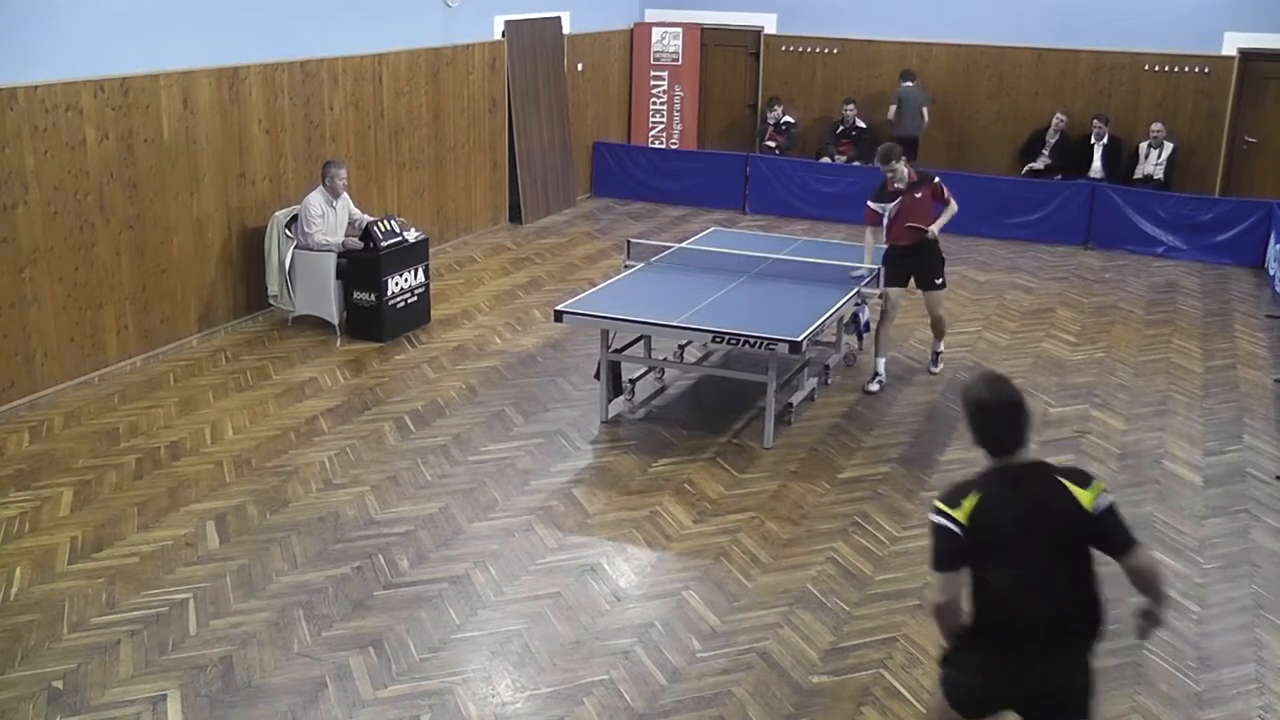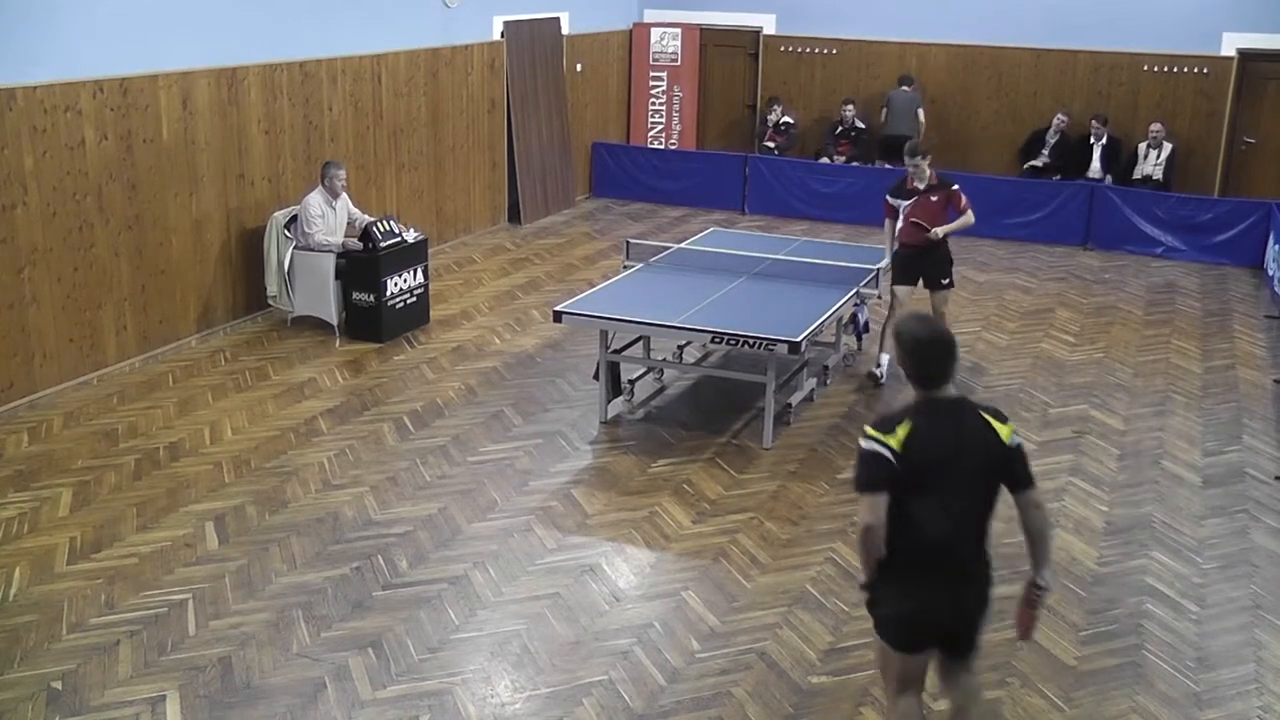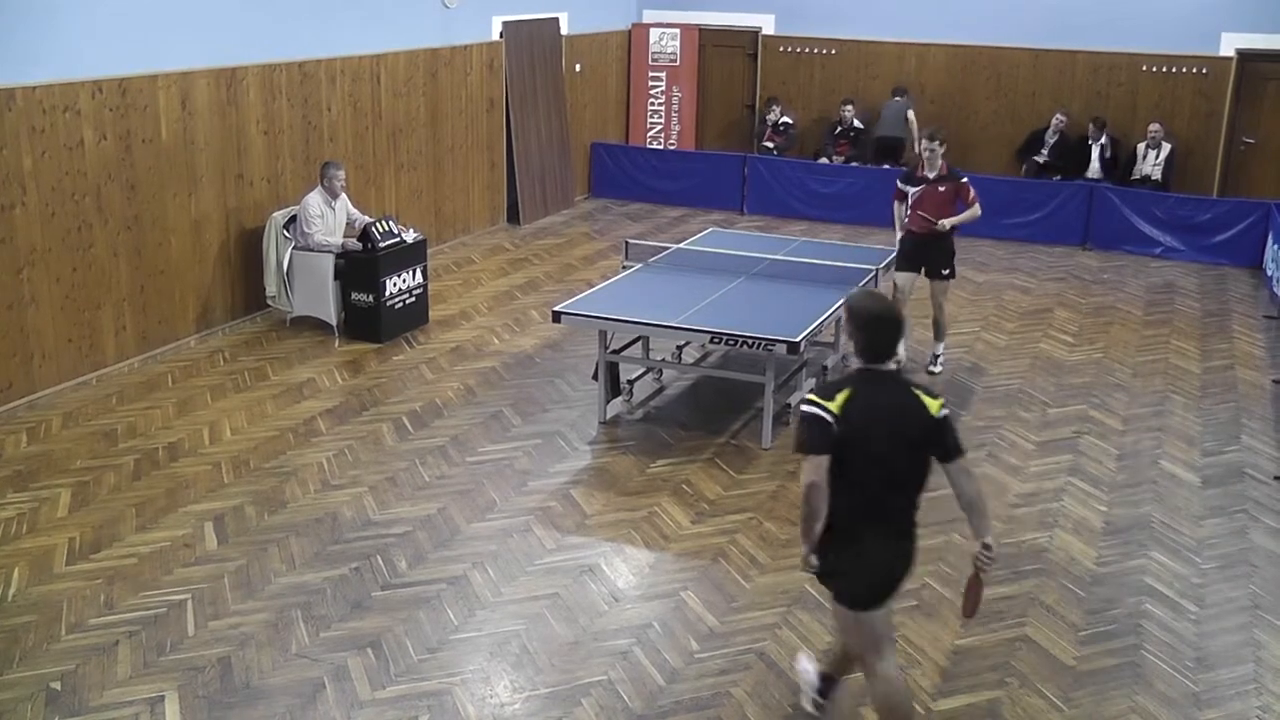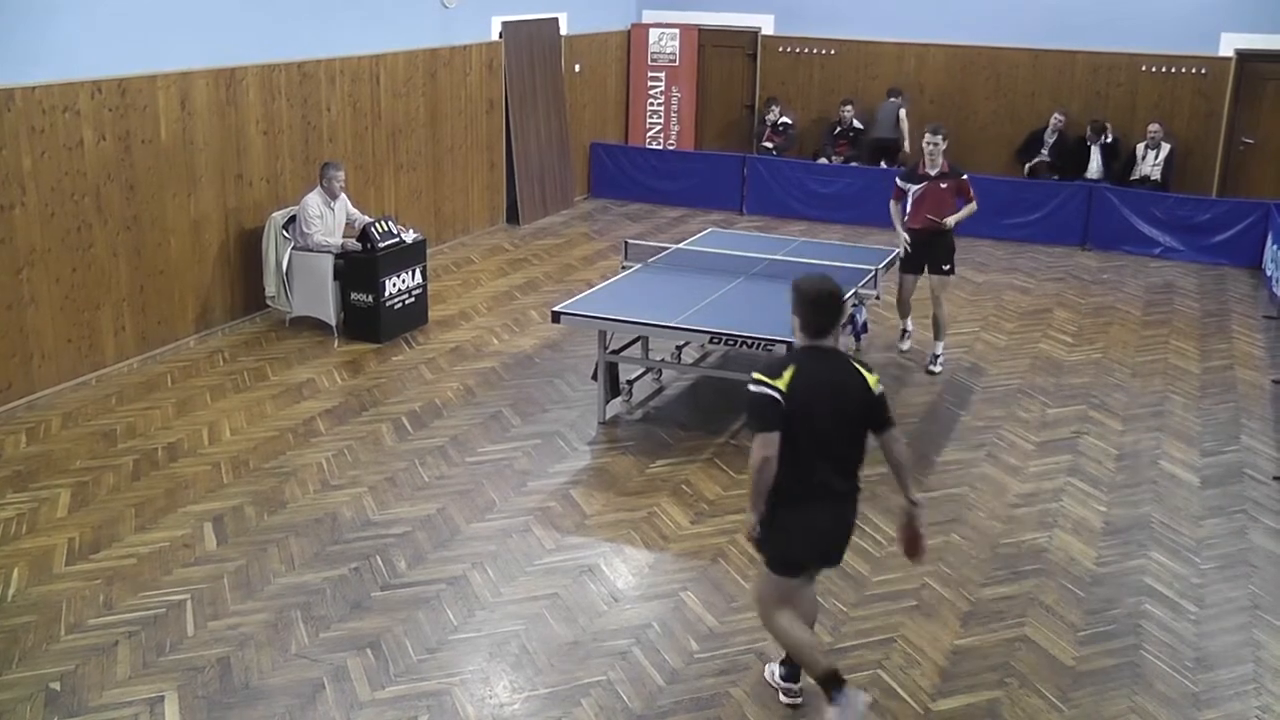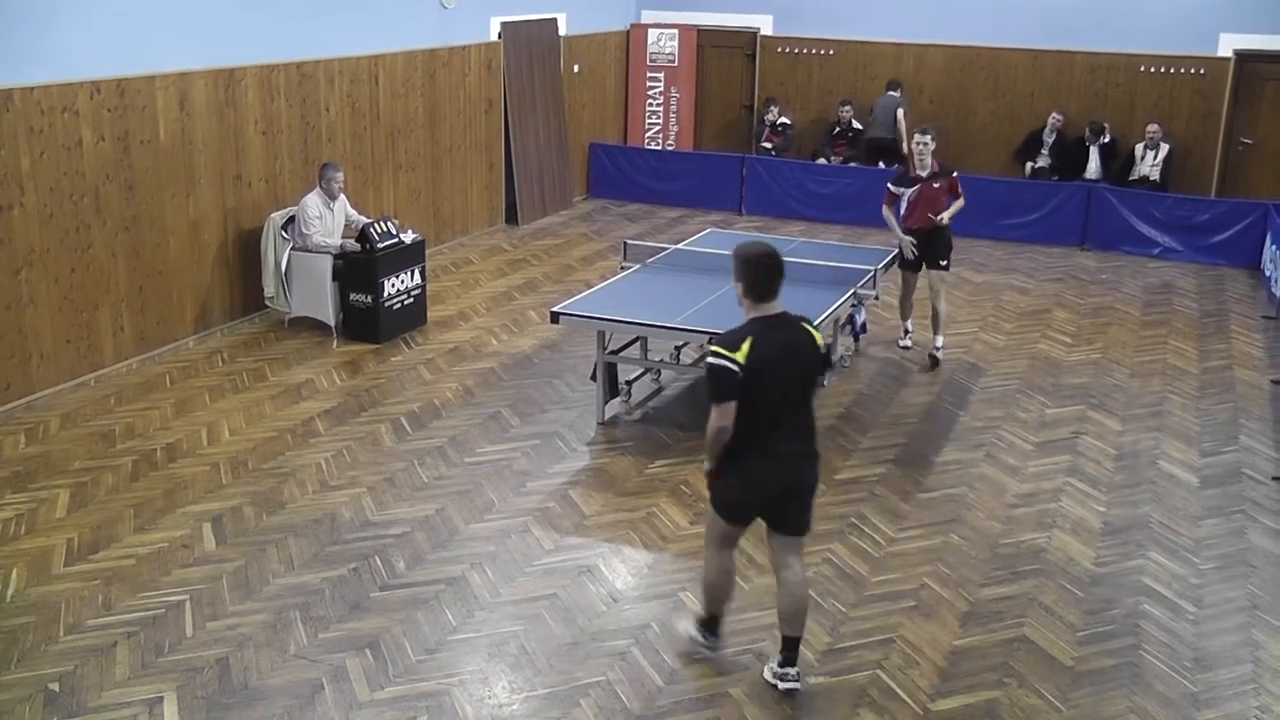
dt=0.2s
person 1, frame 1
left shoulder: (956, 506)
right shoulder: (1080, 489)
left elbow: (944, 601)
right elbow: (1139, 564)
left wrist: (958, 643)
right wrist: (1156, 603)
left hip: (990, 660)
right hip: (1063, 663)
person 1, frame 2
left shoulder: (885, 435)
right shoulder: (995, 426)
left elbow: (872, 523)
right elbow: (1031, 505)
left wrist: (871, 574)
right wrist: (1040, 570)
left hip: (908, 587)
right hip: (969, 585)
right knee: (958, 673)
person 1, frame 3
left shoulder: (824, 402)
right shoulder: (925, 402)
left elbow: (813, 483)
right elbow: (961, 473)
left wrist: (808, 541)
right wrist: (984, 535)
left hip: (850, 545)
right hip: (899, 544)
left knee: (876, 657)
right knee: (867, 635)
right ankle: (824, 684)
person 1, frame 4
left shoulder: (771, 379)
right shoulder: (862, 377)
left elbow: (764, 457)
right elbow: (893, 443)
left wrist: (755, 512)
right wrist: (908, 495)
left hip: (794, 513)
right hip: (841, 512)
left knee: (775, 608)
right knee: (799, 590)
right ankle: (790, 676)
person 1, frame 5
left shoulder: (729, 349)
right shoulder: (809, 333)
left elbow: (722, 425)
left wrist: (711, 460)
left hip: (747, 472)
right hip: (798, 468)
left knee: (719, 546)
right knee: (789, 561)
left ankle: (709, 632)
right ankle: (787, 664)
person 2, frame 1
left shoulder: (928, 181)
right shoulder: (880, 194)
left elbow: (952, 206)
right elbow: (871, 230)
left wrist: (937, 225)
left hip: (927, 250)
right hip: (897, 253)
left knee: (936, 313)
right knee: (887, 312)
left ankle: (937, 347)
right ankle: (879, 372)
person 2, frame 2
left shoulder: (946, 187)
right shoulder: (898, 190)
left elbow: (969, 218)
right elbow: (890, 220)
left wrist: (944, 229)
right wrist: (888, 252)
left hip: (936, 252)
right hip: (906, 251)
left knee: (939, 312)
right knee: (895, 308)
right ankle: (882, 366)
person 2, frame 3
left shoulder: (956, 179)
right shoulder: (908, 177)
left elbow: (976, 210)
right elbow: (898, 203)
left wrist: (951, 221)
right wrist: (899, 231)
left hip: (940, 243)
right hip: (912, 240)
left knee: (938, 304)
right knee: (898, 295)
left ankle: (938, 353)
right ankle: (898, 350)
person 2, frame 4
left shoulder: (956, 176)
right shoulder: (908, 175)
left elbow: (972, 205)
right elbow: (895, 203)
left wrist: (954, 218)
right wrist: (900, 231)
left hip: (941, 239)
right hip: (913, 238)
left knee: (937, 299)
right knee: (904, 295)
left ankle: (938, 352)
right ankle: (906, 328)
person 2, frame 5
left shoulder: (947, 174)
right shoulder: (900, 178)
left elbow: (960, 199)
right elbow: (887, 209)
left wrist: (948, 214)
right wrist: (901, 236)
left hip: (938, 236)
right hip: (911, 238)
left knee: (936, 292)
right knee: (907, 291)
left ankle: (937, 346)
right ankle: (906, 328)
